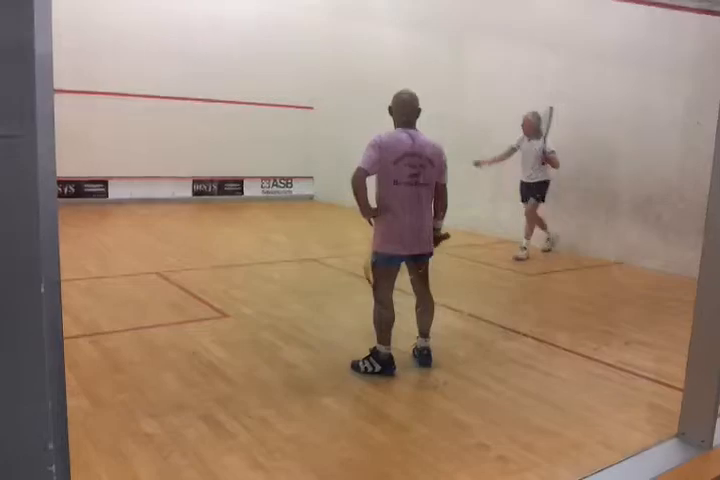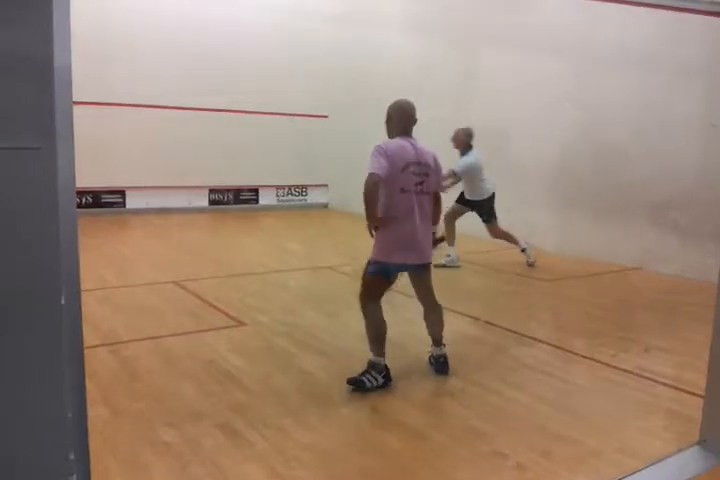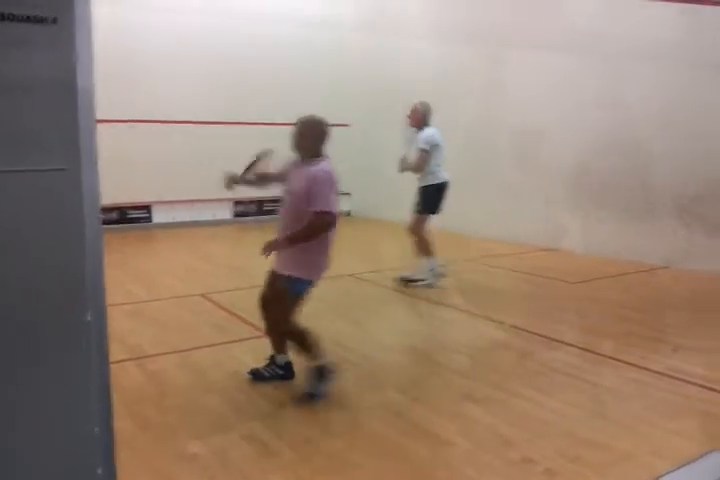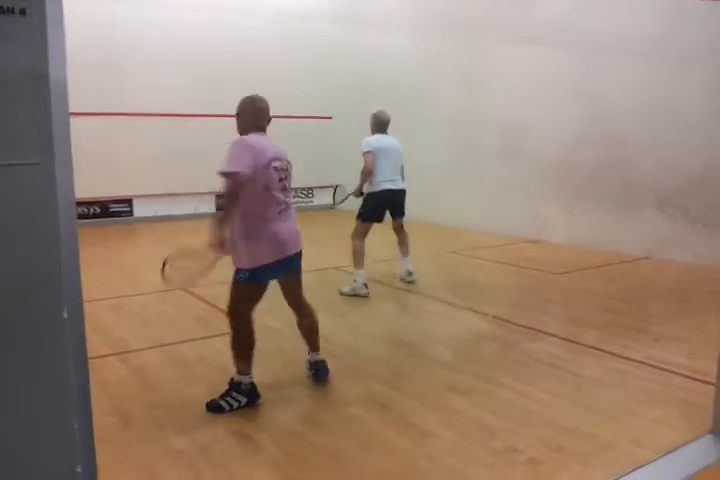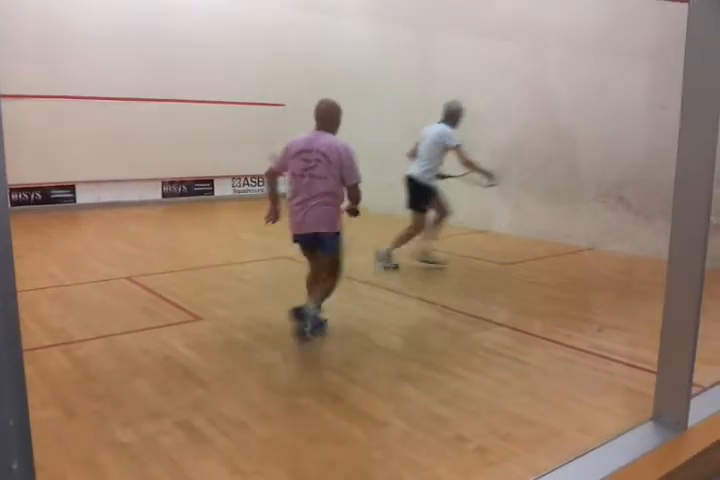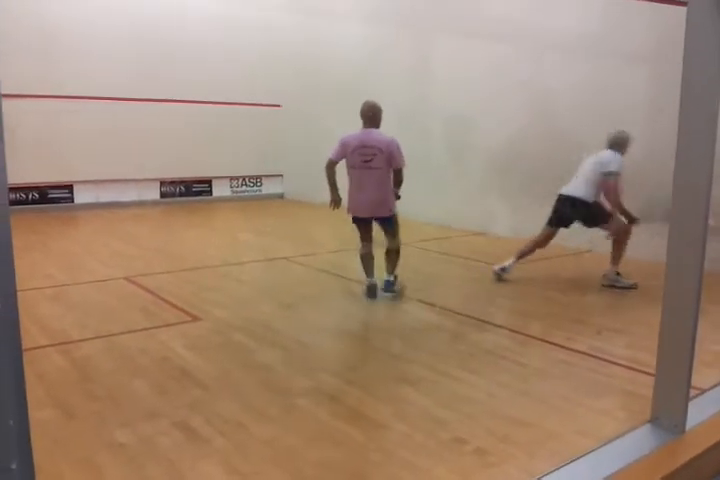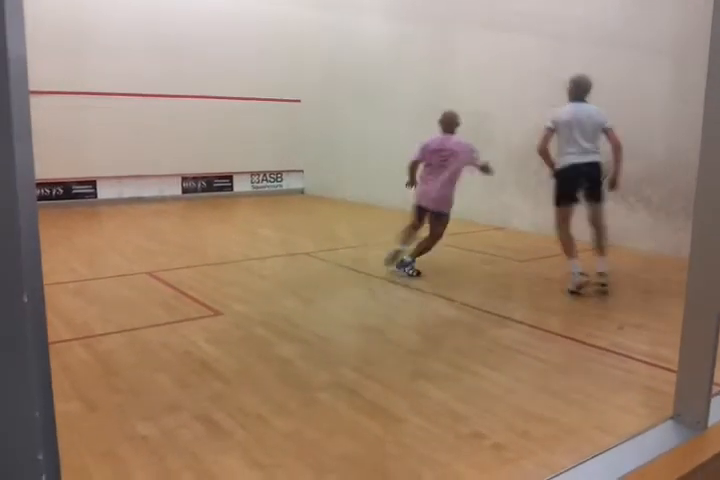
dt=0.7s
person 1, frame 1
left shoulder: (382, 143)
right shoulder: (435, 149)
left elbow: (358, 178)
right elbow: (441, 195)
left wrist: (366, 210)
right wrist: (437, 227)
left hip: (390, 234)
right hip: (422, 235)
left knee: (383, 294)
right knee: (422, 290)
left ankle: (382, 357)
right ankle: (423, 347)
person 1, frame 2
left shoulder: (385, 150)
right shoulder: (430, 157)
left elbow: (371, 185)
right elbow: (435, 200)
left wrist: (371, 218)
right wrist: (431, 232)
left hip: (391, 244)
right hip: (420, 244)
left knee: (369, 300)
right knee: (427, 298)
left ankle: (378, 368)
right ankle: (439, 355)
person 1, frame 3
left shoulder: (321, 175)
right shoulder: (300, 166)
left elbow: (326, 219)
right elbow: (273, 177)
left wrist: (287, 241)
right wrist: (242, 180)
left hip: (303, 260)
right hip: (289, 256)
left knee: (281, 320)
right knee: (268, 303)
left ankle: (320, 366)
right ankle: (281, 363)
person 1, frame 4
left shoulder: (244, 146)
right shoulder: (272, 150)
left elbow: (235, 185)
left wrist: (220, 225)
left hip: (259, 248)
right hip: (288, 241)
left knee: (239, 314)
right knee: (298, 303)
left ankle: (244, 387)
right ankle: (316, 361)
person 1, frame 5
left shoulder: (294, 145)
right shoulder: (341, 149)
left elbow: (271, 174)
right elbow: (353, 190)
left wrist: (274, 204)
right wrist: (353, 206)
left hip: (298, 220)
right hip: (326, 222)
left knee: (317, 269)
right knee: (331, 273)
left ankle: (312, 316)
right ankle: (307, 311)
person 1, frame 6
left shoulder: (347, 141)
right shoulder: (390, 142)
left elbow: (329, 166)
right elbow: (398, 174)
left wrist: (334, 193)
right wrist: (395, 190)
left hip: (358, 203)
right hip: (384, 203)
left knee: (366, 242)
right knee: (393, 240)
left ankle: (370, 283)
right ankle: (390, 279)
person 1, frame 7
left shoulder: (428, 144)
right shoulder: (466, 147)
left elbow: (413, 164)
right elbow: (482, 167)
left wrist: (412, 179)
right wrist: (487, 167)
left hip: (423, 194)
right hip: (442, 198)
left knee: (415, 225)
right knee: (435, 235)
left ankle: (400, 251)
right ankle: (406, 261)
person 2, frame 1
left shoulder: (543, 143)
right shoulder: (522, 140)
left elbow: (556, 165)
right elbow: (505, 155)
left wrist: (547, 158)
right wrist: (485, 162)
left hip: (540, 182)
right hip: (525, 181)
left knee: (529, 212)
right knee: (532, 214)
left ankle: (524, 248)
right ankle: (550, 237)
person 2, frame 2
left shoulder: (469, 161)
right shoulder: (466, 155)
left elbow: (445, 178)
right wrist: (450, 184)
left hip: (483, 197)
right hip: (469, 194)
left knee: (495, 232)
right knee: (449, 217)
left ankle: (524, 248)
right ankle: (452, 256)
person 2, frame 3
left shoulder: (426, 135)
right shoulder: (430, 133)
left elbow: (418, 166)
left wrist: (405, 165)
left hip: (433, 185)
right hip: (433, 184)
left knee: (415, 227)
right knee: (417, 227)
left ankle: (433, 269)
right ankle: (422, 270)
person 2, frame 4
left shoulder: (369, 142)
right shoulder: (396, 144)
left elbow: (368, 168)
left wrist: (360, 188)
left hip: (376, 193)
right hip: (398, 192)
left knee: (357, 236)
right knee: (399, 228)
left ankle: (359, 283)
right ankle: (408, 270)
person 2, frame 5
left shoulder: (430, 129)
right shoulder: (446, 132)
left elbow: (412, 154)
right elbow: (465, 160)
right wrist: (485, 173)
left hip: (417, 177)
right hip: (420, 181)
left knee: (444, 211)
right knee: (418, 226)
left ankle: (426, 252)
right ankle: (386, 253)
person 2, frame 6
left shoulder: (598, 157)
right shoulder: (615, 160)
left elbow: (606, 190)
right elbow: (611, 190)
left wrist: (627, 214)
right wrist: (625, 215)
left hip: (565, 198)
right hip: (583, 202)
left knee: (542, 239)
right knee: (623, 230)
left ankle: (506, 266)
right ankle: (611, 275)
person 2, frame 7
left shoulder: (560, 114)
right shoulder: (598, 113)
left elbow: (542, 146)
right elbow: (616, 144)
left wrist: (553, 166)
right wrist: (616, 174)
left hip: (566, 169)
right hip: (592, 168)
left knee: (562, 225)
right knee: (597, 223)
left ankle: (578, 274)
right ankle: (602, 273)
